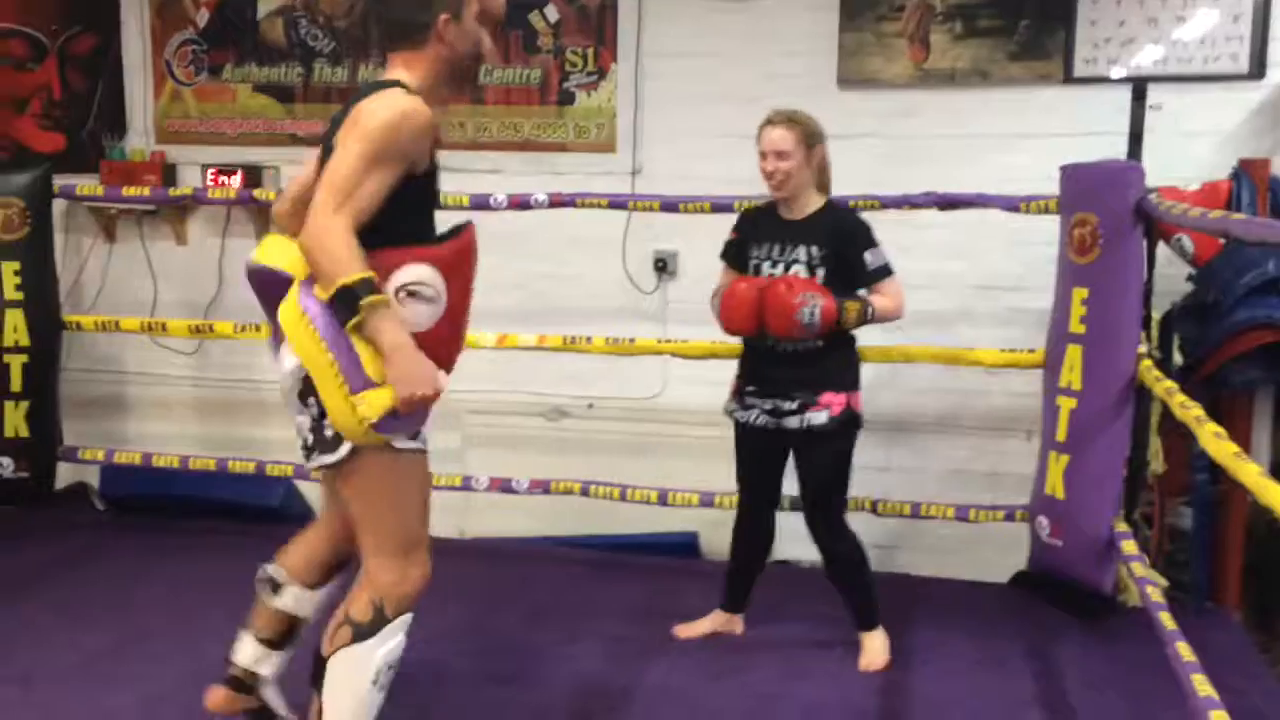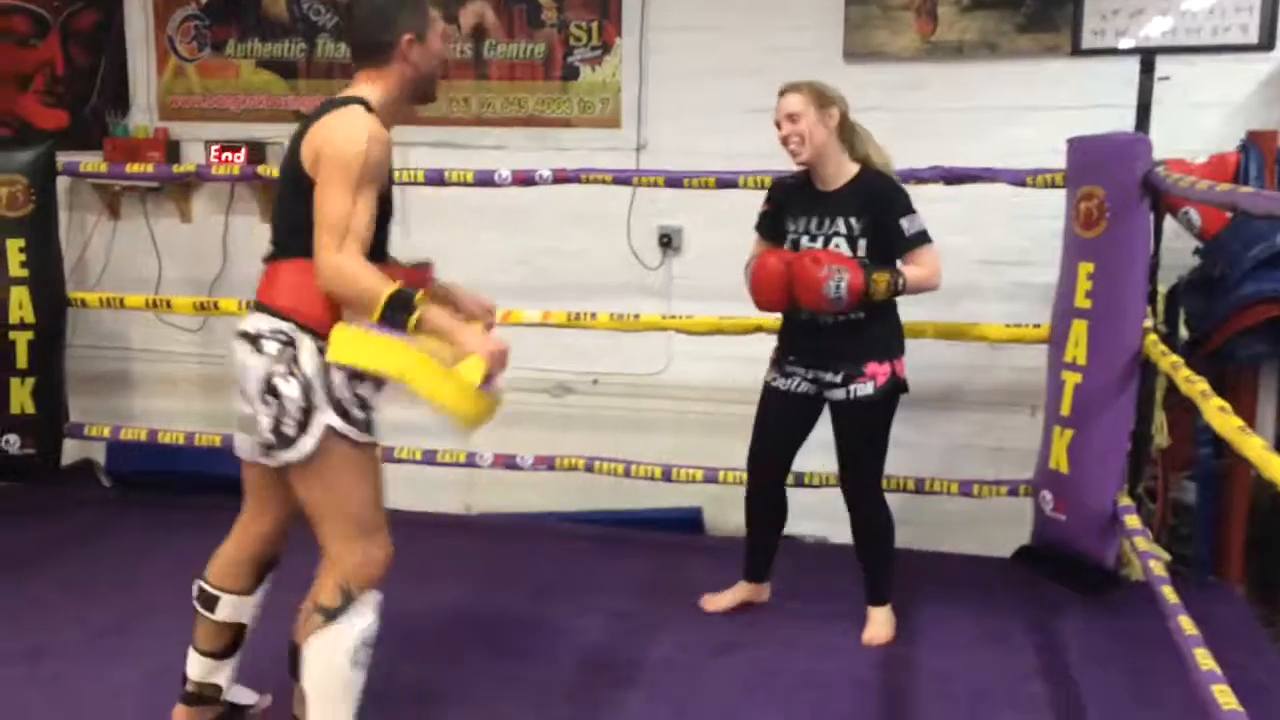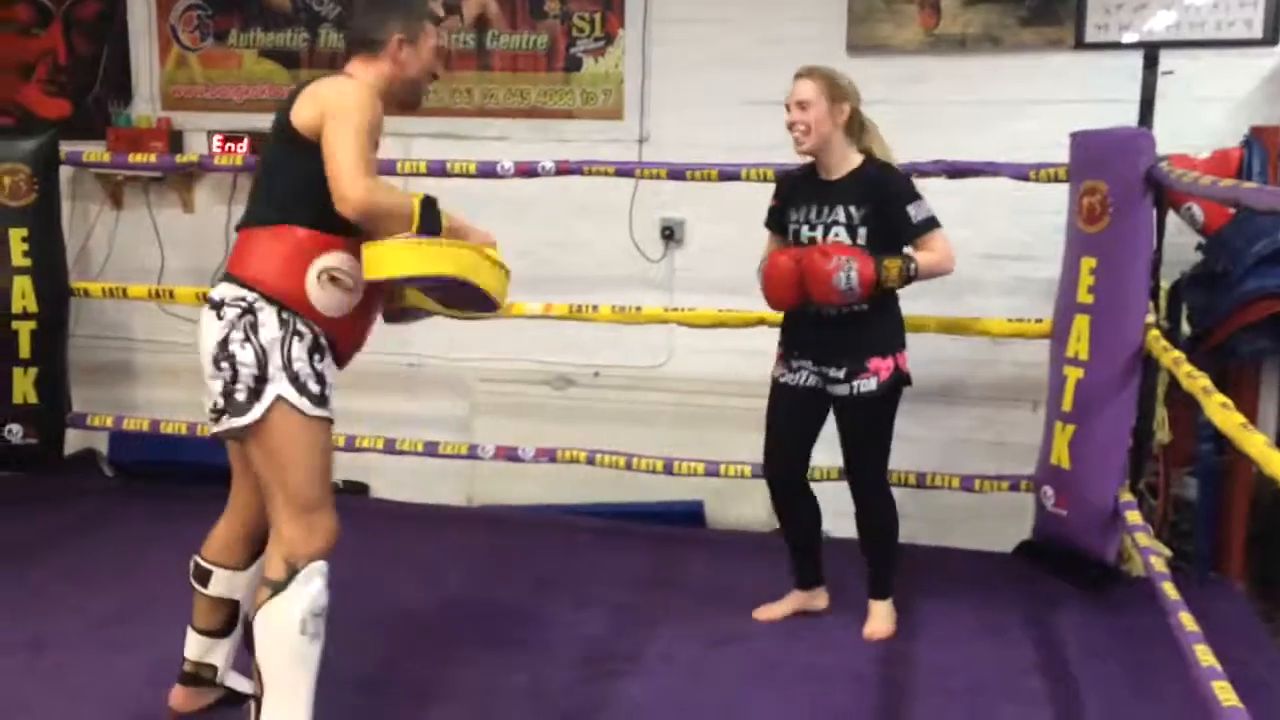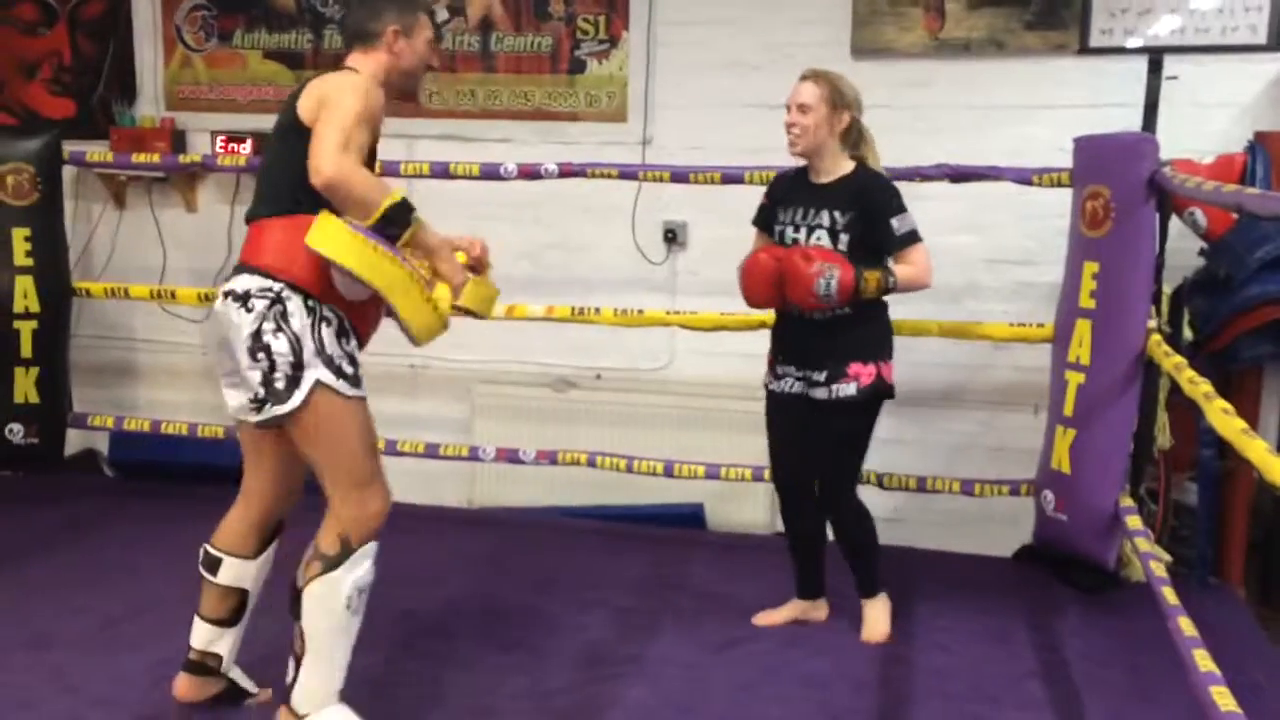
dt=0.2s
person 1, frame 1
left shoulder: (368, 110)
right shoulder: (402, 114)
left elbow: (292, 209)
right elbow: (323, 228)
right wrist: (397, 344)
left knee: (342, 531)
right knee: (399, 570)
person 1, frame 2
left shoulder: (348, 126)
right shoulder: (357, 131)
right elbow: (339, 270)
left wrist: (443, 295)
right wrist: (453, 331)
left hip: (282, 352)
right hip: (300, 359)
left knee: (261, 531)
right knee: (357, 558)
person 1, frame 3
left shoulder: (336, 111)
right shoulder: (347, 95)
left elbow: (356, 240)
right elbow: (358, 197)
right wrist: (453, 227)
left hip: (264, 328)
right hip: (267, 328)
left knee: (254, 513)
right knee: (307, 532)
person 1, frame 4
left shoulder: (335, 106)
right shoulder: (351, 88)
left elbow: (357, 238)
right elbow: (331, 172)
left wrist: (441, 255)
right wrist: (427, 241)
left hip: (271, 315)
right hip: (287, 315)
left knee: (267, 498)
right knee: (361, 506)
person 2, frame 1
left shoulder: (843, 227)
right shoulder: (753, 224)
left elbow: (892, 303)
right elbow: (727, 289)
left wrist: (835, 314)
right wrist: (731, 306)
left hip: (823, 392)
right hip: (759, 388)
left knee: (824, 516)
right knee: (755, 505)
left ankle: (871, 626)
right ankle: (730, 612)
person 2, frame 2
left shoulder: (879, 192)
right shoulder: (786, 194)
left elbow: (929, 273)
right elbow: (760, 260)
left wrist: (866, 284)
right wrist: (766, 280)
left hip: (865, 363)
right hip: (798, 357)
left knee: (860, 486)
right knee: (763, 468)
left ankle: (880, 603)
right ankle: (754, 581)
person 2, frame 3
left shoulder: (883, 183)
right shoulder: (792, 187)
left elbow: (942, 258)
right elbow: (774, 256)
left wrist: (876, 273)
right wrist: (776, 277)
left hip: (868, 356)
right hip: (801, 351)
left knee: (866, 479)
right knee: (781, 470)
left ankle: (881, 597)
right ankle: (808, 588)
person 2, frame 4
left shoulder: (870, 190)
right shoulder: (784, 189)
left elbow: (919, 272)
right elbow: (759, 256)
left wrist: (855, 282)
right wrist: (759, 277)
left hip: (854, 362)
right hip: (791, 359)
left knee: (834, 487)
right knee: (791, 481)
left ankle: (873, 594)
right ankle: (810, 598)
